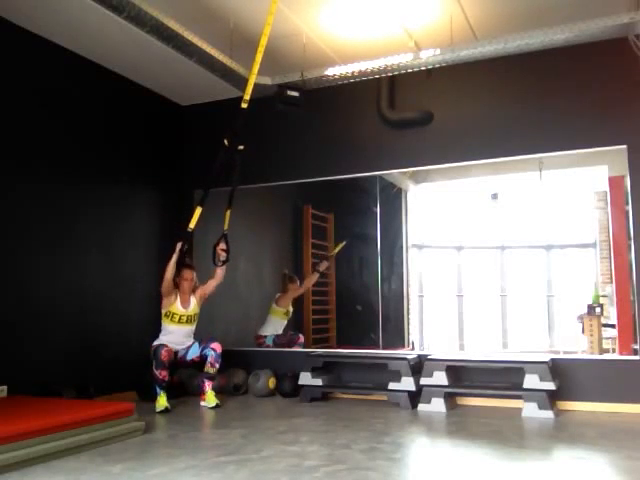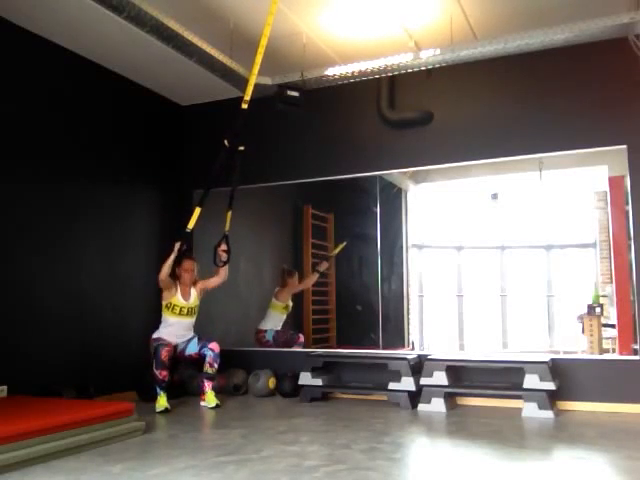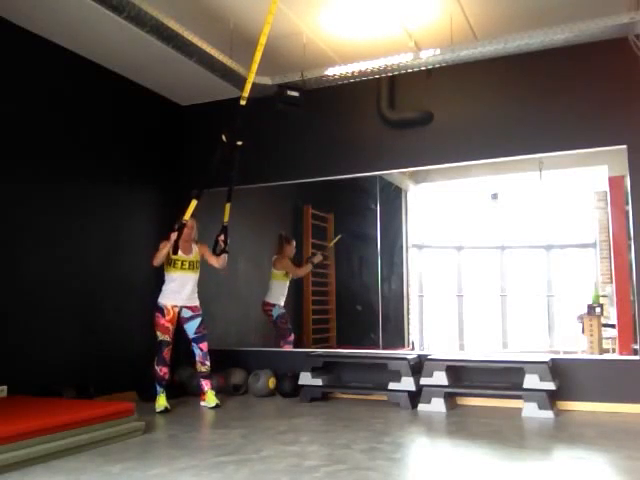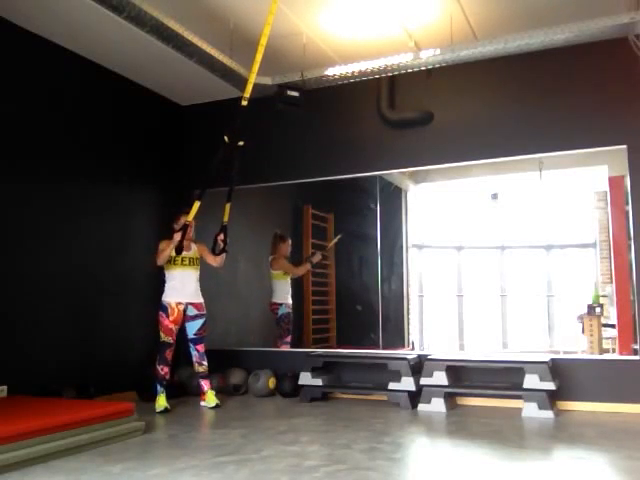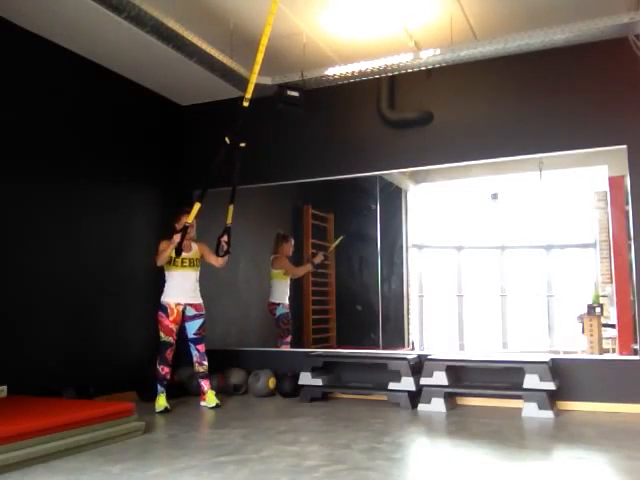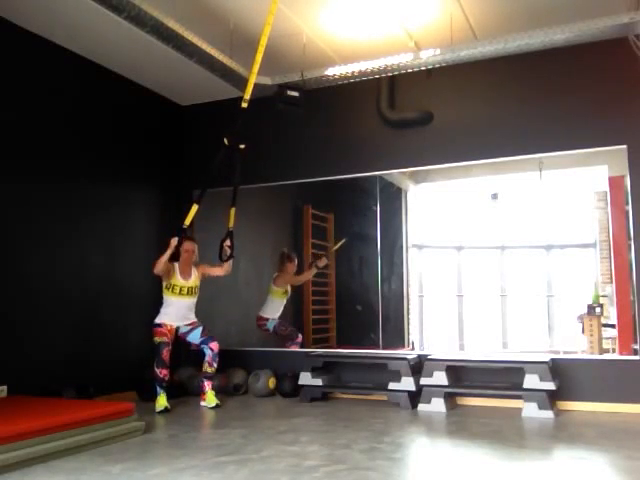
dt=0.4s
person 1, frame 1
left shoulder: (198, 296)
right shoulder: (170, 297)
left elbow: (217, 279)
right elbow: (167, 278)
left wrist: (222, 257)
right wrist: (176, 254)
left hip: (187, 348)
right hip: (165, 346)
left knee: (215, 348)
right knee: (162, 353)
left ankle: (206, 394)
right ankle: (161, 396)
person 1, frame 2
left shoulder: (198, 288)
right shoulder: (169, 288)
left elbow: (221, 278)
right elbow: (161, 278)
left wrist: (224, 258)
right wrist: (174, 254)
left hip: (186, 340)
right hip: (164, 338)
left knee: (213, 348)
right knee: (162, 352)
left ankle: (207, 394)
right ankle: (161, 396)
person 1, frame 3
left shoulder: (200, 248)
right shoulder: (167, 245)
left elbow: (220, 264)
right elbow: (156, 262)
right wrist: (171, 243)
left hip: (191, 305)
right hip: (168, 304)
left knee: (201, 345)
right knee: (164, 347)
left ankle: (206, 393)
right ankle: (161, 395)
person 1, frame 4
left shoulder: (199, 248)
right shoulder: (166, 244)
left elbow: (217, 263)
right elbow: (159, 261)
left wrist: (222, 246)
right wrist: (174, 243)
left hip: (195, 303)
right hip: (172, 303)
left knee: (198, 346)
right knee: (167, 346)
left ankle: (206, 393)
right ankle: (161, 395)
person 1, frame 5
left shoulder: (200, 247)
right shoulder: (167, 244)
left elbow: (219, 263)
right elbow: (159, 262)
left wrist: (225, 247)
right wrist: (174, 244)
left hip: (194, 304)
right hip: (170, 303)
left knee: (198, 346)
right knee: (167, 347)
left ankle: (207, 393)
right ankle: (161, 395)
person 1, frame 6
left shoulder: (199, 270)
right shoulder: (169, 270)
left elbow: (224, 271)
right elbow: (156, 270)
left wrist: (229, 253)
right wrist: (170, 249)
left hip: (189, 323)
right hip: (165, 323)
left knee: (212, 346)
right knee: (163, 351)
left ankle: (207, 394)
right ankle: (161, 396)
